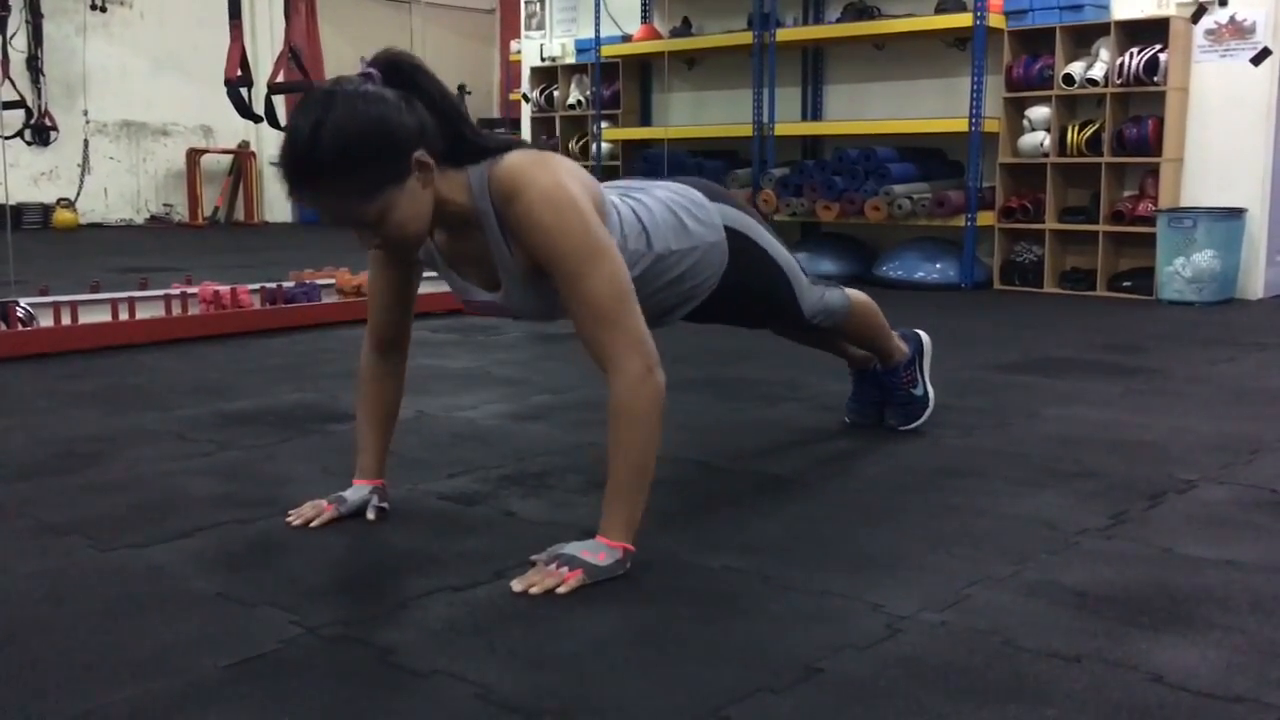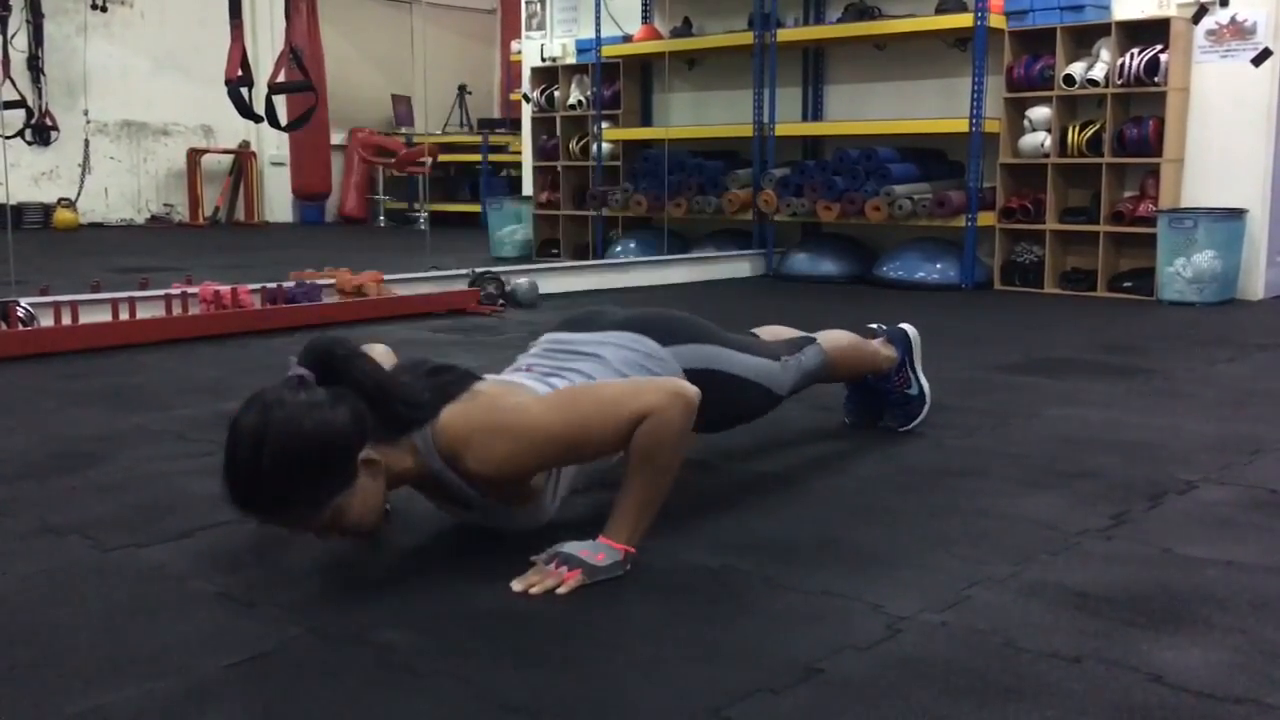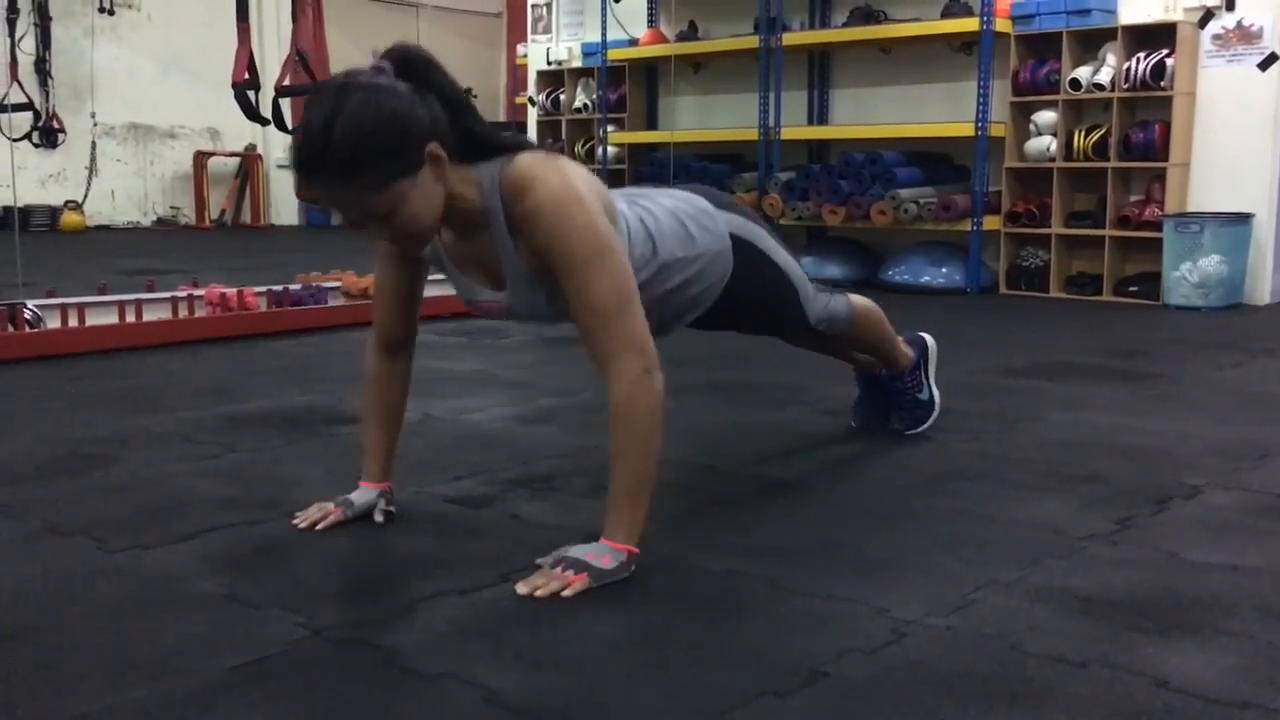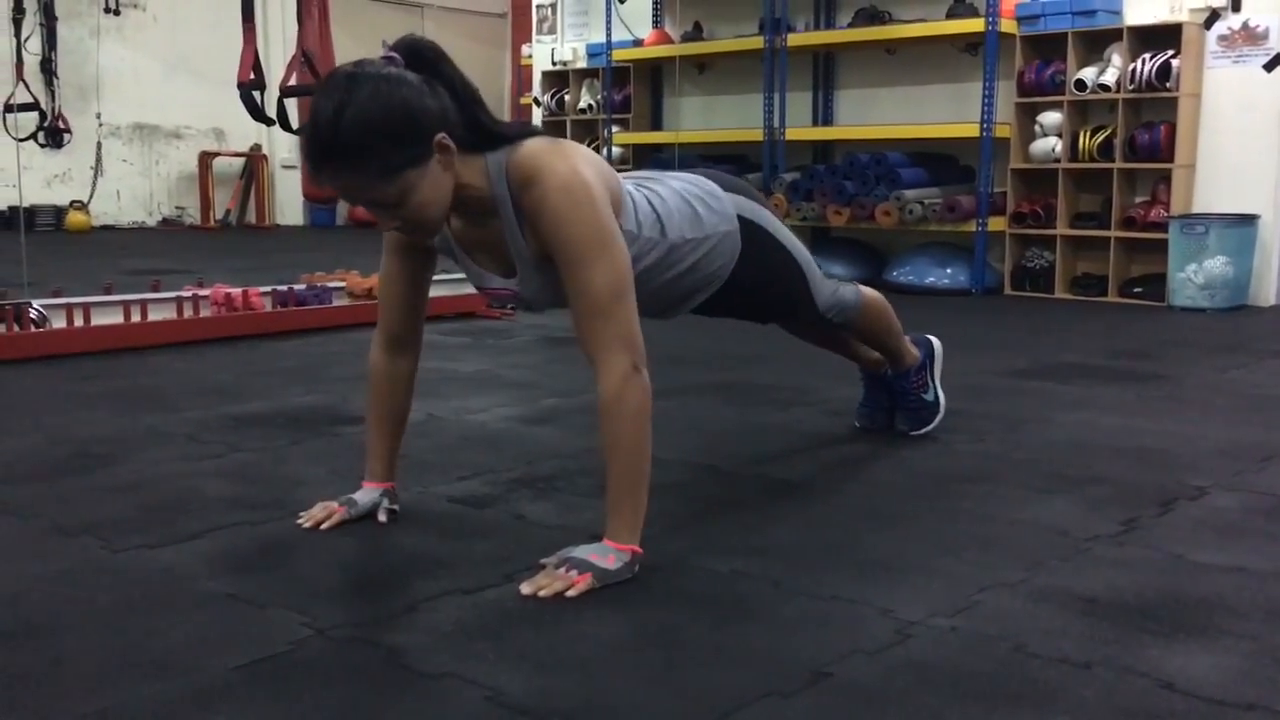
dt=0.5s
person 1, frame 1
left shoulder: (535, 197)
right shoulder: (404, 201)
left elbow: (635, 370)
right elbow: (383, 347)
left wrist: (612, 541)
right wrist: (368, 478)
left hip: (705, 239)
right hip: (634, 227)
left knee: (810, 312)
right knee: (791, 327)
left ankle: (899, 364)
right ankle: (870, 375)
person 1, frame 2
left shoulder: (480, 439)
right shoulder: (368, 408)
left elbow: (676, 402)
right elbow: (375, 353)
left wrist: (614, 544)
right wrist: (353, 505)
left hip: (666, 364)
right hip: (578, 347)
left knee: (787, 369)
right knee: (763, 352)
left ankle: (888, 353)
right ankle: (867, 337)
person 1, frame 3
left shoulder: (547, 199)
right shoulder: (410, 202)
left elbow: (636, 373)
right elbow: (389, 347)
left wrist: (618, 545)
right wrist: (373, 484)
left hip: (713, 250)
right hip: (653, 263)
left knee: (815, 320)
right knee: (795, 333)
left ankle: (906, 360)
right ankle: (871, 374)
person 1, frame 4
left shoulder: (554, 182)
right shoulder: (419, 192)
left elbow: (622, 367)
right elbow: (395, 345)
left wrist: (620, 545)
right wrist: (376, 485)
left hip: (721, 231)
right hip: (664, 266)
left knee: (823, 306)
right knee: (802, 323)
left ankle: (911, 360)
right ankle: (879, 370)
